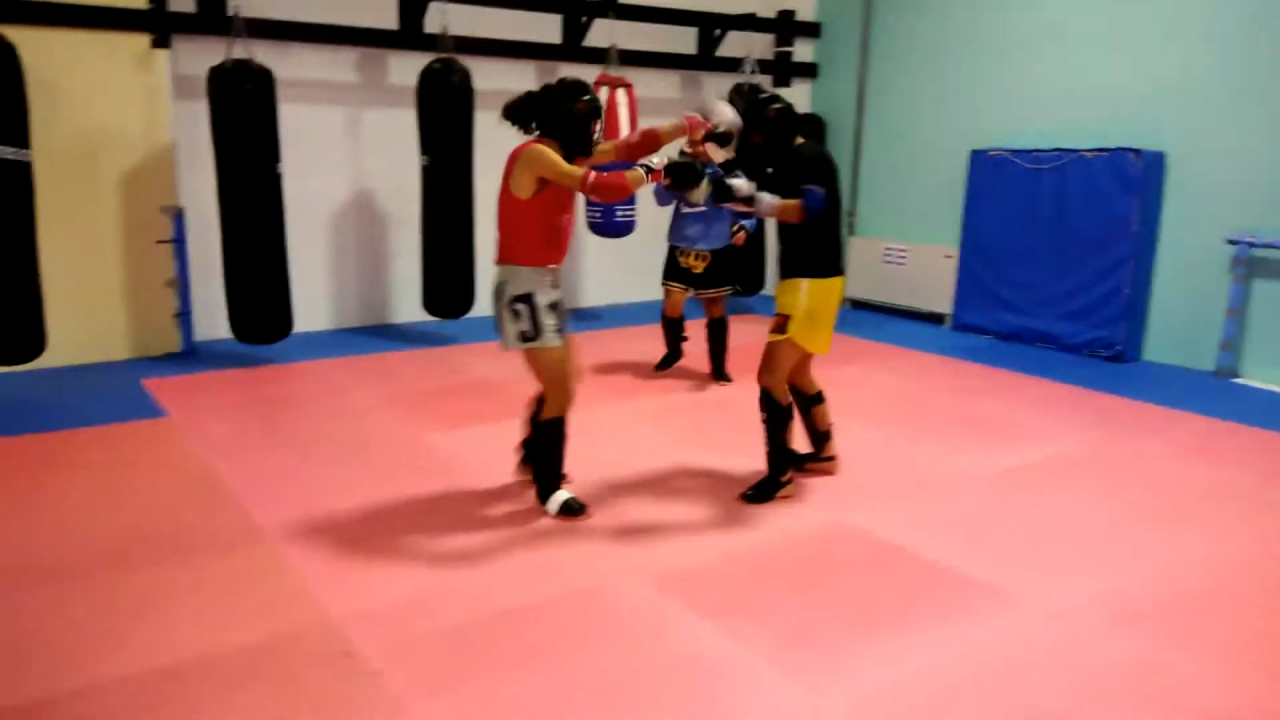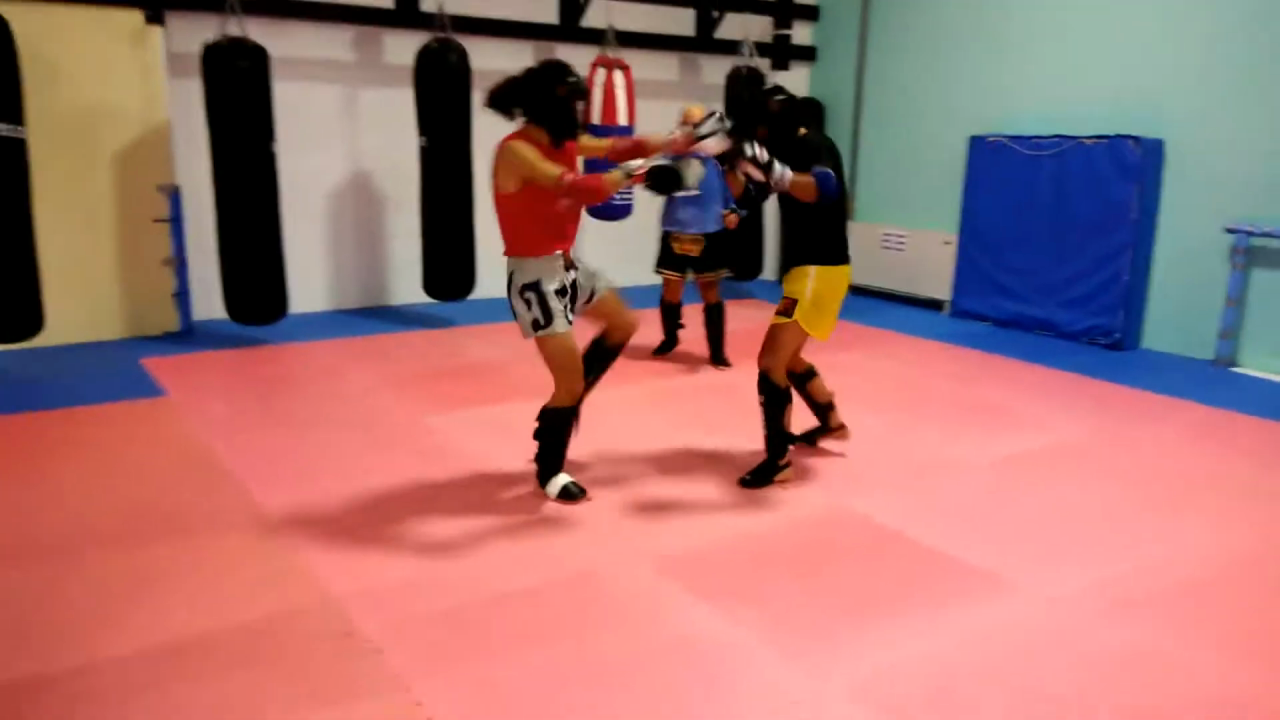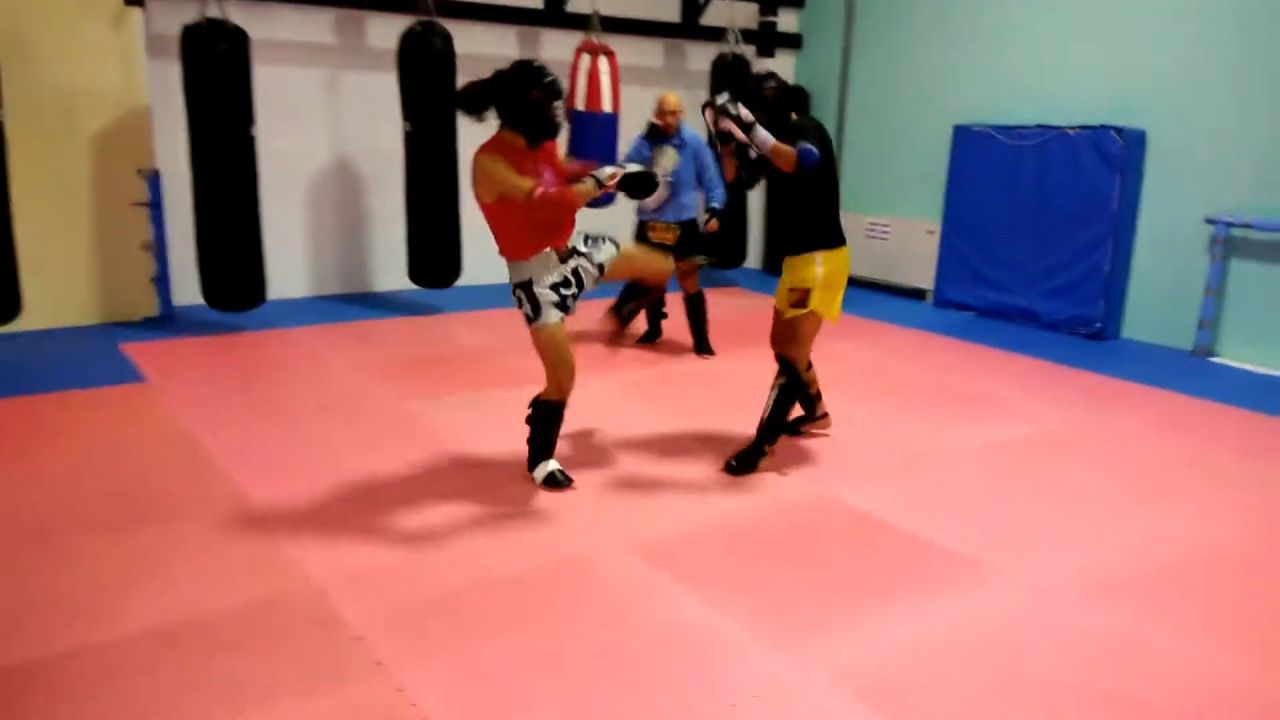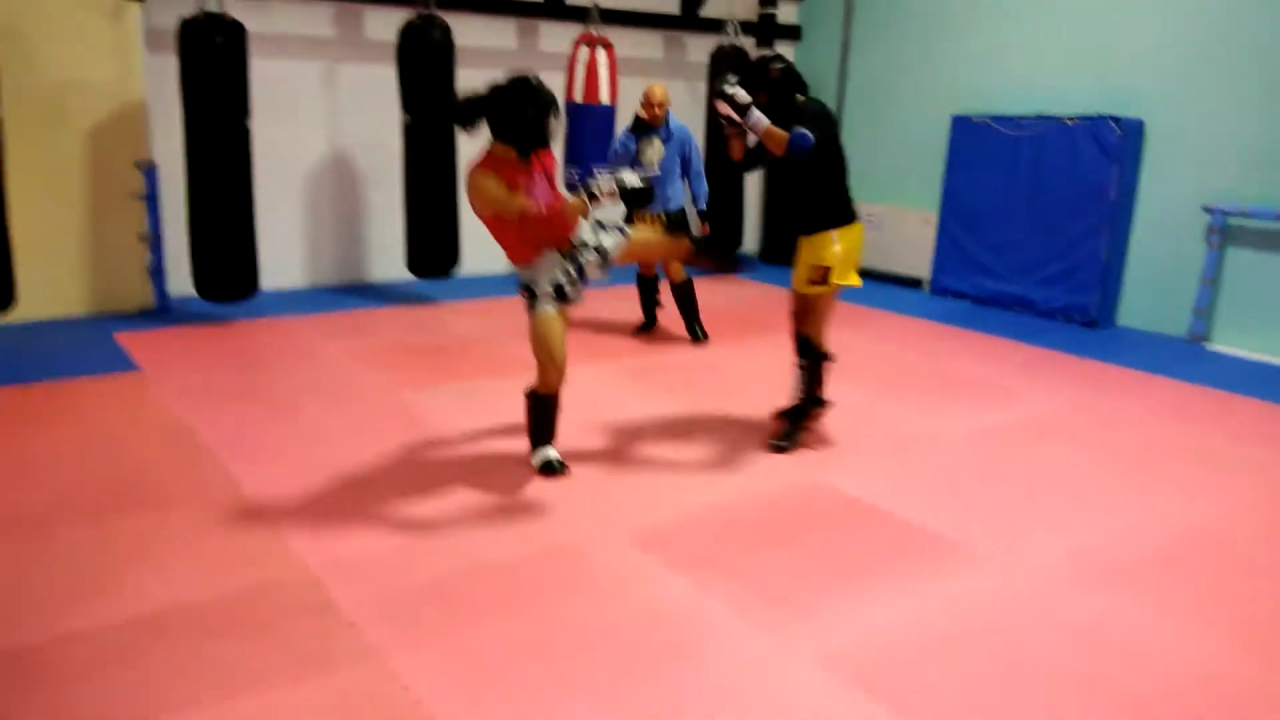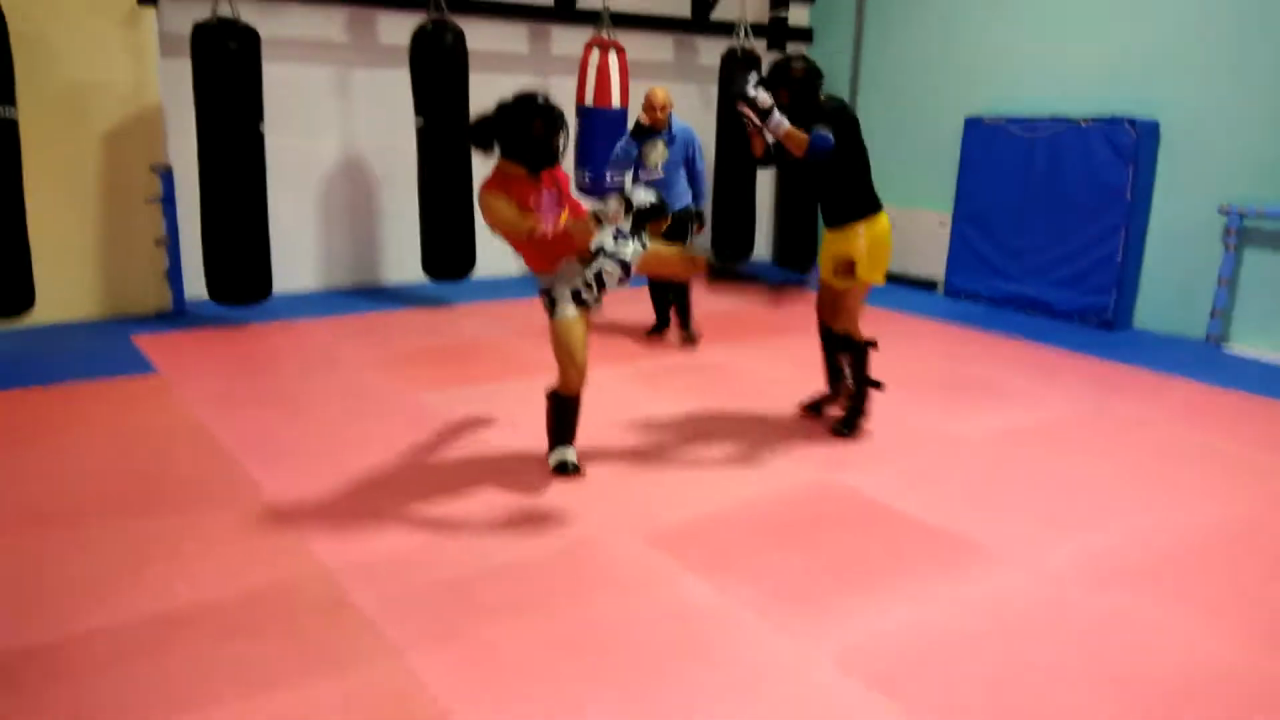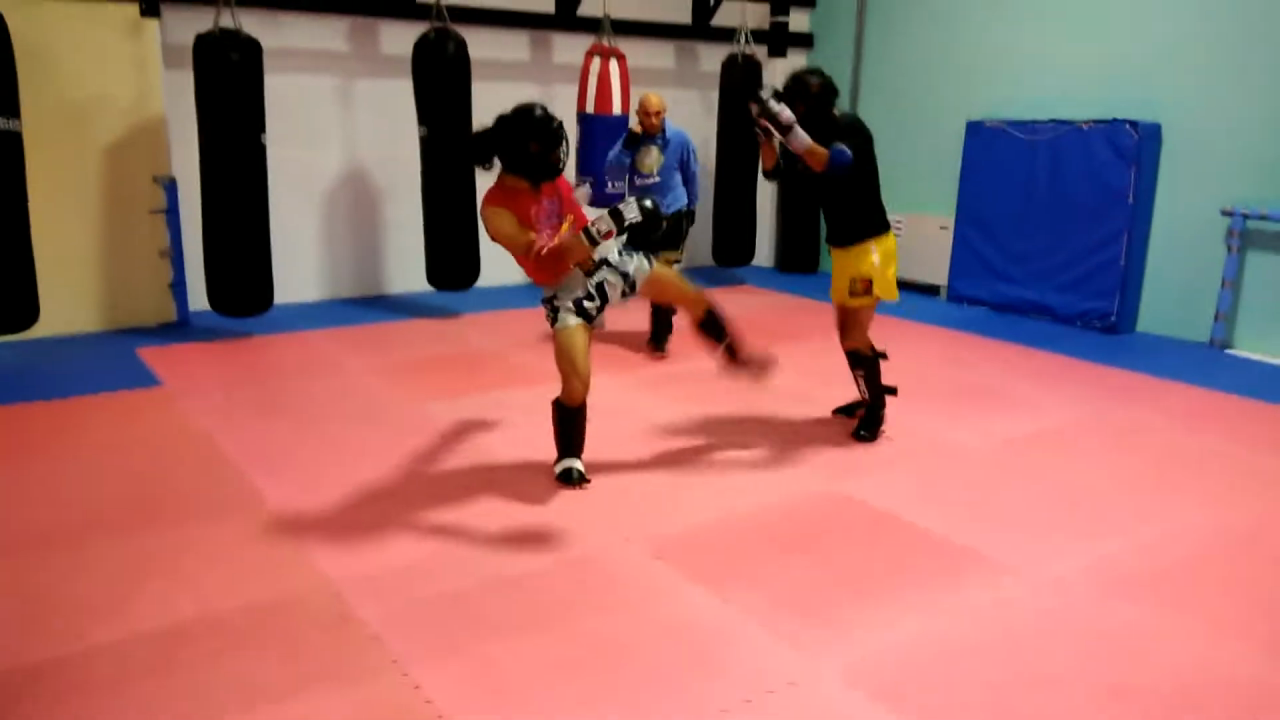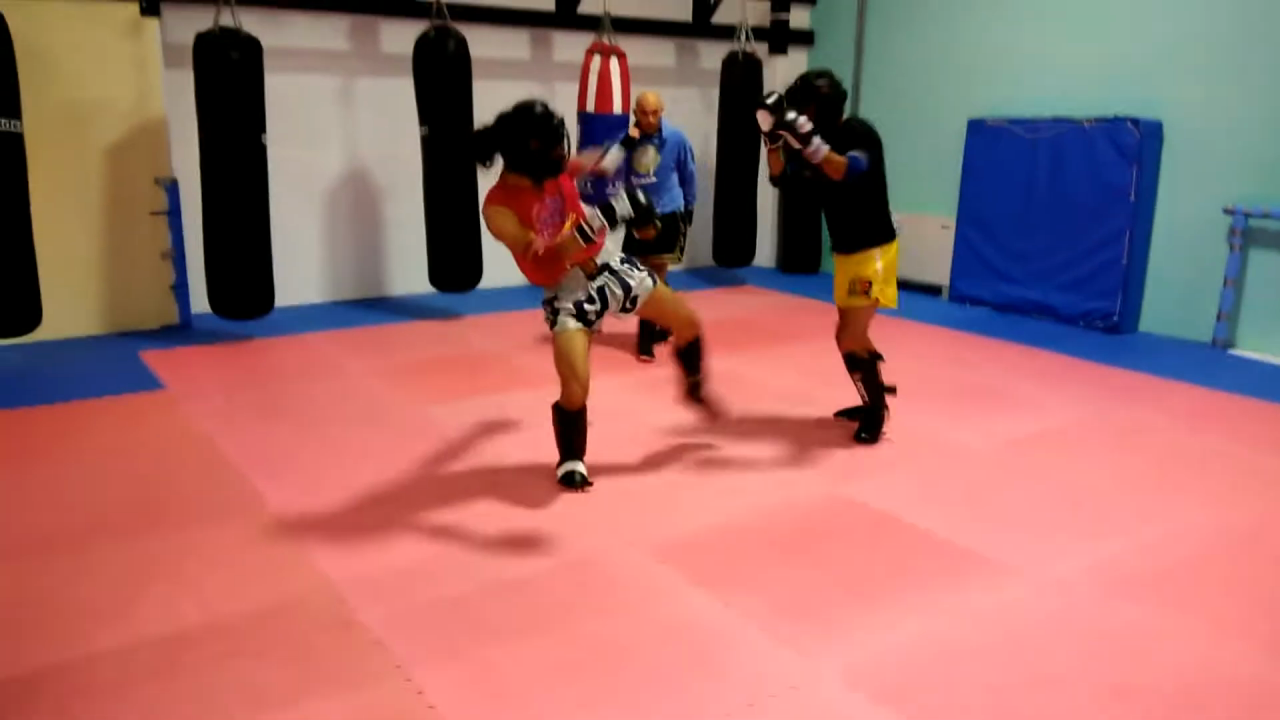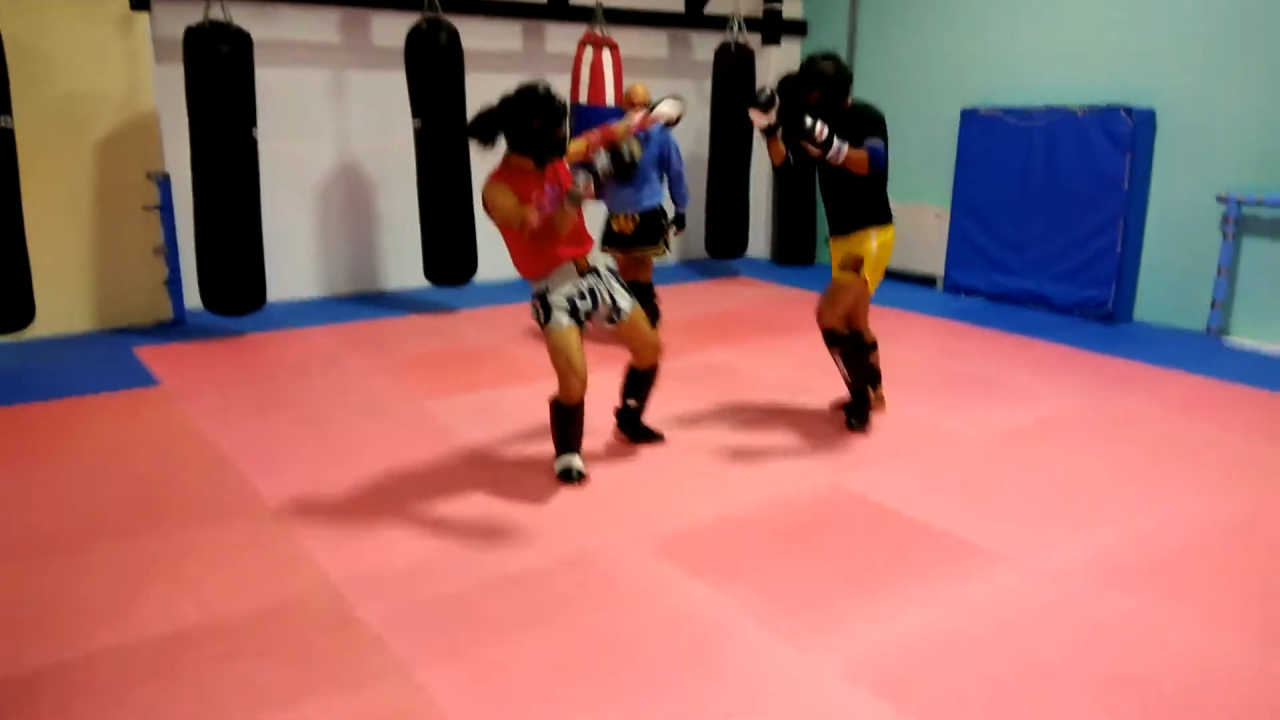
dt=0.1s
person 1, frame 1
left shoulder: (562, 155)
right shoulder: (531, 157)
left elbow: (628, 148)
right elbow: (605, 186)
left wrist: (682, 127)
right wrist: (648, 169)
left hip: (544, 282)
right hip: (525, 288)
left knee: (556, 385)
right knee: (562, 390)
left ankle: (534, 459)
right ankle: (548, 489)
person 1, frame 2
left shoulder: (561, 142)
right shoulder: (515, 151)
left elbow: (615, 147)
right elbow: (581, 190)
left wrist: (672, 142)
right wrist: (631, 172)
left hip: (566, 265)
right hip: (536, 277)
left knee: (625, 324)
right knee: (570, 378)
left ankle: (569, 406)
right ankle: (550, 471)
person 1, frame 3
left shoulder: (540, 143)
right shoulder: (488, 163)
left elbow: (569, 173)
right elbow: (551, 203)
left wrist: (600, 175)
right wrist: (606, 179)
left hip: (575, 249)
right hip: (537, 275)
left knee: (660, 271)
right knee: (562, 375)
left ankle: (621, 315)
right ankle: (541, 459)
person 1, frame 4
left shoulder: (533, 150)
right shoulder: (482, 181)
right elbow: (541, 223)
right wrist: (601, 191)
left hip: (581, 238)
right hip: (542, 272)
left knee: (669, 246)
right knee: (552, 369)
right ankle: (542, 446)
person 1, frame 5
left shoulder: (543, 165)
right shoulder: (495, 196)
right elbow: (548, 242)
right wrist: (610, 212)
left hip: (601, 246)
right hip: (560, 276)
left knee: (687, 264)
right knee: (573, 371)
right ankle: (561, 447)
person 1, frame 6
left shoulder: (547, 176)
right shoulder: (496, 211)
right elbow: (551, 259)
right wrist: (609, 224)
left hip: (608, 260)
right hip: (567, 292)
left knee: (694, 299)
right knee: (576, 382)
left ankle: (734, 353)
right ankle: (569, 457)
person 1, frame 7
left shoulder: (555, 172)
right shoulder: (499, 209)
right elbow: (551, 261)
left wrist: (596, 170)
right wrist: (601, 218)
left hip: (607, 266)
right hip: (565, 294)
left knee: (687, 322)
right knee: (576, 388)
left ankle: (693, 388)
right ankle: (571, 461)
person 1, frame 8
left shoulder: (551, 158)
right shoulder: (500, 189)
left elbow: (594, 140)
right elbow: (545, 238)
left wrist: (638, 121)
right wrist: (586, 184)
left hip: (592, 271)
right hip: (554, 290)
left knee: (648, 351)
right knee: (573, 379)
left ankle: (630, 422)
right ankle: (567, 454)
person 2, frame 1
left shoulder: (809, 159)
right shoulder: (785, 162)
left elbow: (810, 209)
left wrist: (753, 198)
left hip: (812, 283)
right hip: (801, 280)
left knee: (771, 377)
right knee: (796, 374)
left ankle: (780, 474)
right ankle: (823, 452)
person 2, frame 2
left shoulder: (814, 146)
right shoulder: (790, 151)
left elbow: (823, 190)
left wrist: (771, 171)
right wrist: (730, 158)
left hip: (820, 271)
right hip: (806, 268)
left knee: (770, 361)
right knee: (788, 357)
left ankle: (777, 459)
right ankle: (831, 421)
person 2, frame 3
left shoulder: (809, 131)
right shoulder: (777, 139)
left elbow: (803, 163)
right elbow: (738, 178)
left wrist: (751, 131)
right wrist: (726, 138)
left hip: (821, 256)
right hip: (797, 255)
left knee: (791, 351)
right knee: (781, 340)
left ankle: (763, 444)
right ankle: (816, 412)
person 2, frame 4
left shoulder: (813, 113)
right shoulder: (784, 119)
left elbow: (794, 150)
right elbow: (743, 160)
left wrist: (749, 112)
right wrist: (732, 120)
left hip: (835, 233)
right hip: (811, 233)
left knee: (812, 327)
right knee: (801, 318)
left ankle: (801, 416)
right ankle: (812, 398)
person 2, frame 5
left shoulder: (834, 111)
right shoulder: (803, 116)
left elbow: (814, 150)
right elbow: (767, 155)
left wrist: (769, 113)
right wrist: (755, 118)
left hip: (862, 226)
right hip: (837, 227)
left knee: (842, 318)
right knee: (825, 310)
left ankle: (858, 398)
right ankle: (839, 389)
person 2, frame 6
left shoulder: (849, 128)
right shoulder: (815, 133)
left elbow: (834, 165)
right elbow: (774, 170)
left wrist: (789, 129)
right wrist: (768, 130)
left hip: (869, 244)
right hip: (843, 246)
left knee: (854, 337)
right knee: (848, 329)
left ankle: (875, 410)
right ankle: (868, 398)
person 2, frame 7
left shoulder: (860, 133)
right shoulder: (820, 137)
left elbow: (853, 174)
right elbow: (782, 179)
left wrist: (807, 141)
right wrist: (772, 136)
left hip: (873, 252)
right hip: (845, 253)
left knee: (850, 340)
right knee: (853, 335)
left ankle: (875, 412)
right ankle: (873, 403)
person 2, frame 8
left shoulder: (866, 118)
right shoulder: (820, 123)
left elbow: (874, 164)
right elbow: (783, 162)
left wrist: (829, 146)
right wrist: (770, 128)
left hip: (870, 233)
right hip: (841, 236)
left knee: (829, 315)
right knee: (855, 321)
left ankle: (862, 392)
right ankle: (870, 391)
person 3, frame 1
left shoulder: (726, 171)
right shoulder: (681, 166)
right elbow: (661, 197)
left wrist: (744, 227)
right wrist: (681, 164)
left hip: (715, 252)
right hip: (681, 251)
left knee: (715, 312)
right knee: (672, 310)
left ankle: (718, 367)
right ankle: (673, 351)
person 3, frame 2
left shoulder: (717, 155)
right shoulder: (673, 154)
left wrist: (734, 211)
right wrist: (672, 152)
left hip: (709, 238)
right hip: (675, 236)
left knee: (711, 296)
right knee: (670, 295)
left ankle: (717, 352)
right ankle: (670, 338)
person 3, frame 3
left shoulder: (695, 143)
right shoulder: (649, 139)
left elbow: (711, 180)
left wrist: (714, 210)
right wrist: (647, 137)
left hip: (684, 224)
right hip: (650, 223)
left knee: (689, 284)
left ankle: (701, 340)
right ankle: (654, 328)
person 3, frame 4
left shoulder: (681, 134)
right shoulder: (635, 131)
left elbow: (695, 172)
right elbow: (616, 159)
left wrist: (702, 211)
right wrist: (633, 128)
left hip: (671, 214)
right hip: (640, 213)
left knee: (675, 272)
right knee: (646, 269)
left ankle: (695, 325)
right ankle: (649, 317)
person 3, frame 5
left shoulder: (685, 135)
right shoulder: (638, 133)
left elbow: (697, 174)
right elbow: (617, 167)
left wrist: (699, 210)
right wrist: (635, 136)
left hip: (676, 213)
left ankle: (685, 325)
right ankle: (662, 320)
person 3, frame 6
left shoulder: (679, 139)
right shoulder: (631, 140)
left elbow: (691, 176)
right elbow: (612, 173)
left wrist: (691, 209)
right wrist: (628, 144)
left hip: (671, 217)
left ankle: (659, 336)
right ankle: (661, 329)
person 3, frame 7
left shoulder: (675, 140)
right shoulder: (627, 141)
left elbow: (689, 177)
left wrist: (687, 211)
right wrist: (625, 146)
left hip: (666, 219)
left knee: (654, 280)
left ankle: (646, 342)
right ankle: (659, 329)
person 3, frame 8
left shoulder: (660, 136)
left elbow: (676, 175)
left wrist: (681, 211)
left hip: (648, 214)
right hip: (617, 215)
left knee: (641, 272)
right knee: (627, 274)
right ankle: (650, 312)
